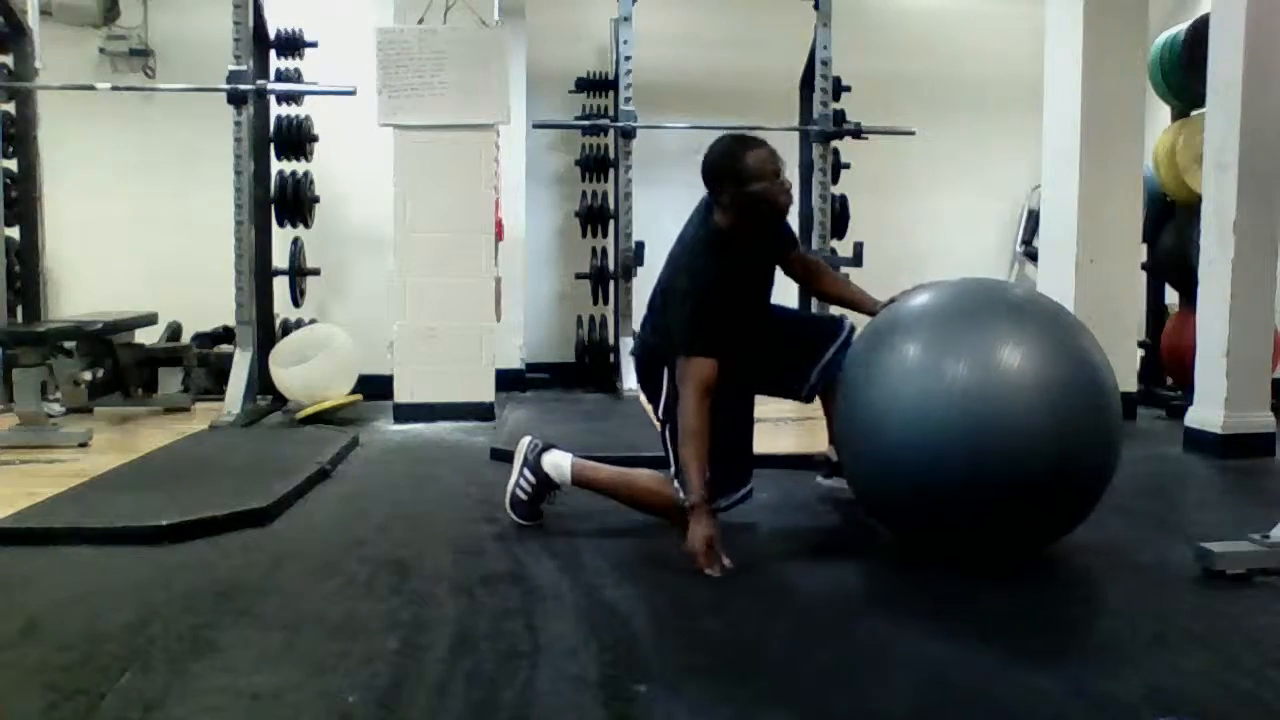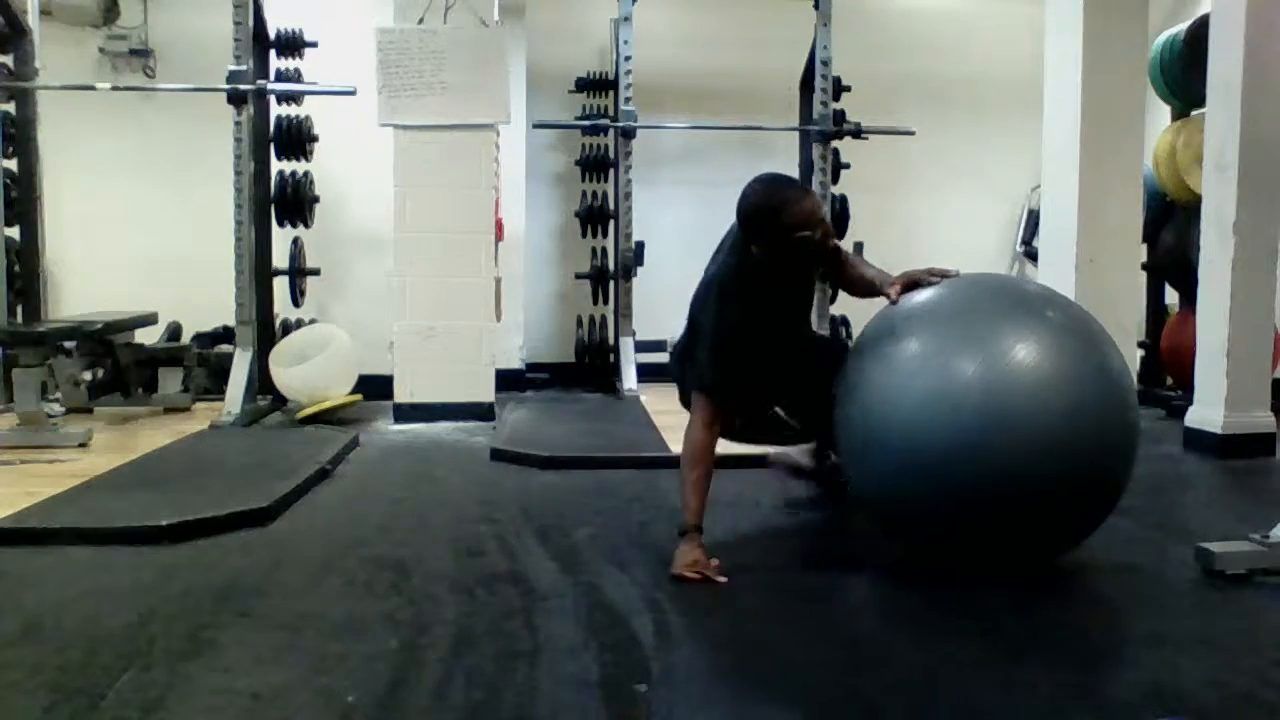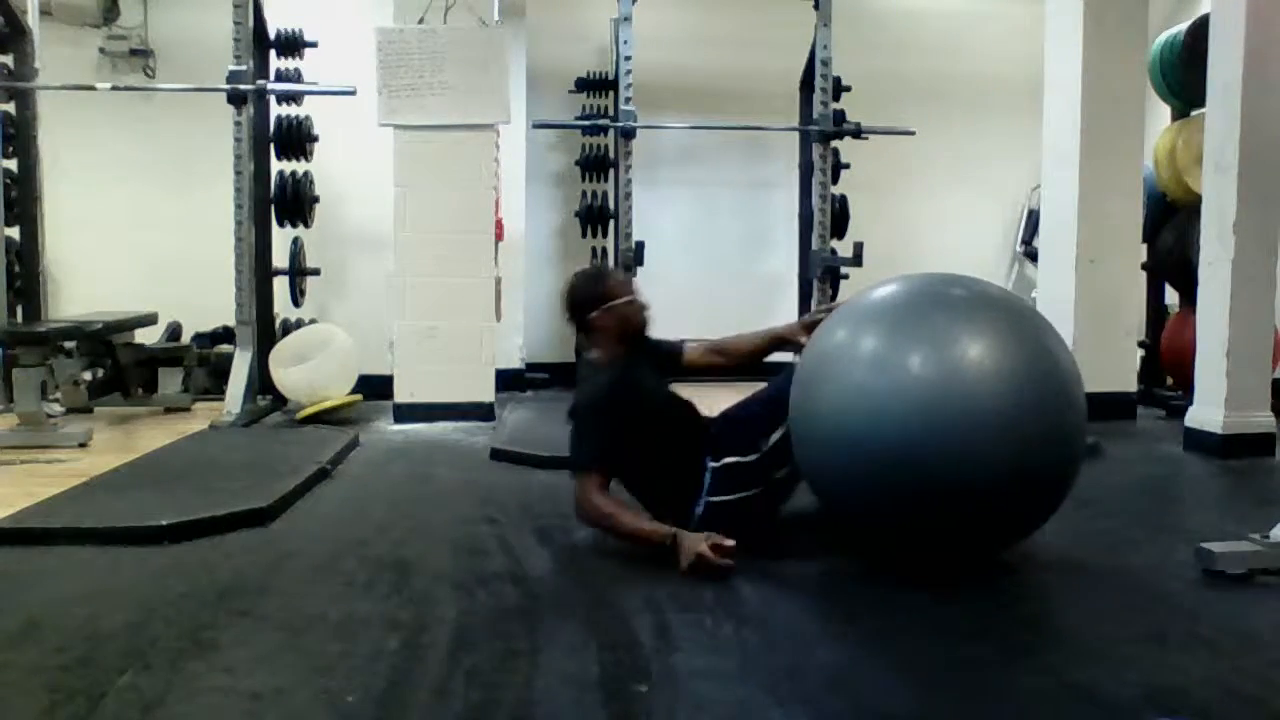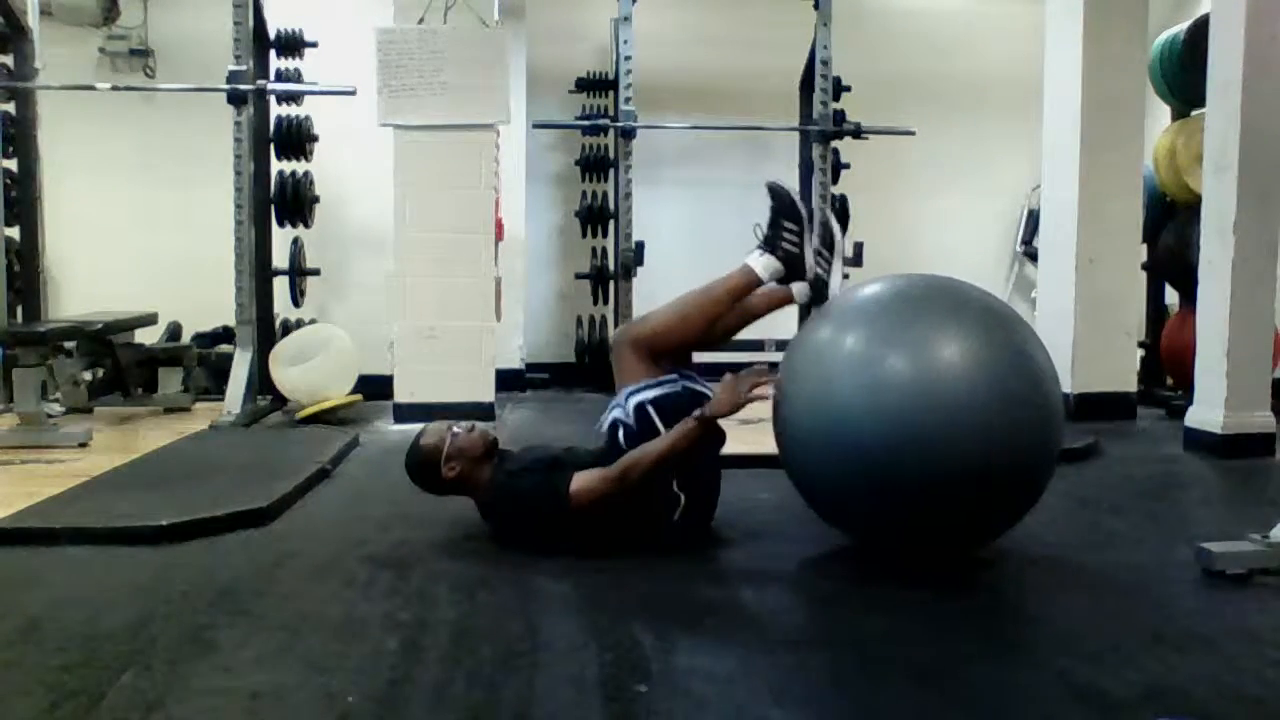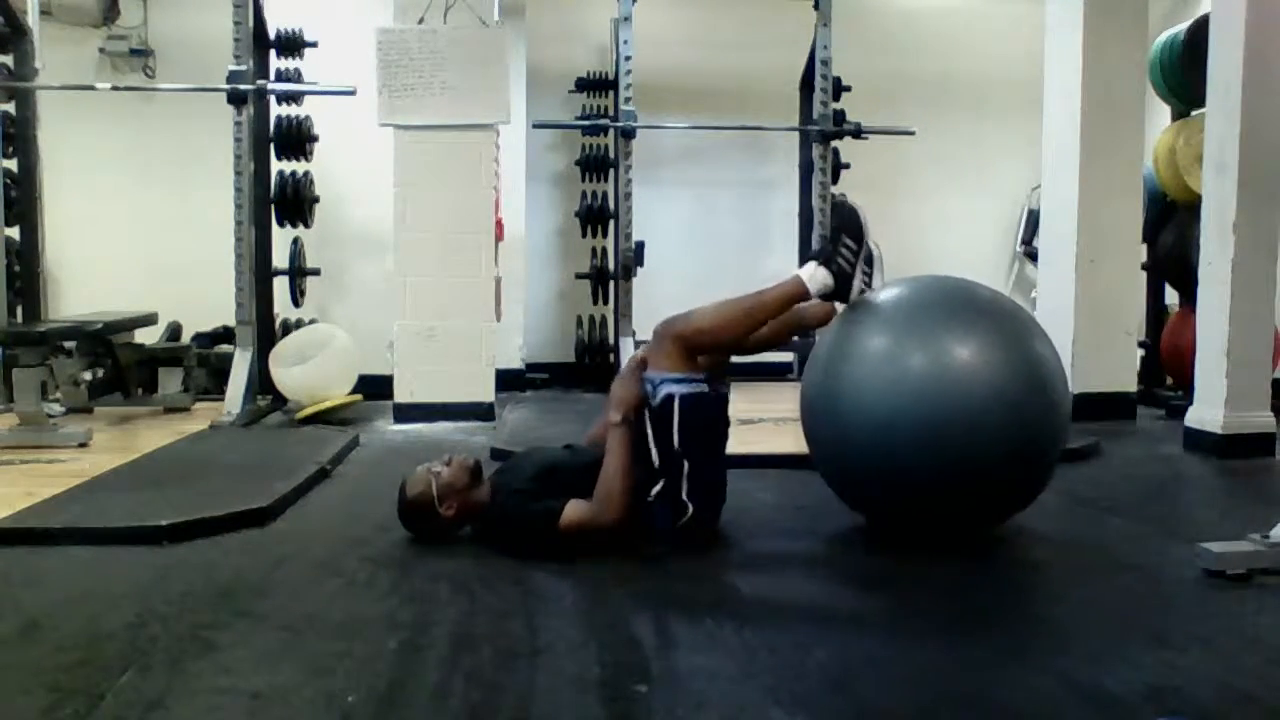
dt=1s
person 1, frame 1
left shoulder: (758, 215)
right shoulder: (699, 271)
left elbow: (804, 267)
right elbow: (695, 392)
left wrist: (878, 308)
right wrist: (699, 511)
right hip: (678, 361)
left knee: (837, 341)
right knee: (718, 494)
right ankle: (551, 463)
person 1, frame 2
left shoulder: (792, 229)
right shoulder: (731, 300)
left elbow: (840, 265)
right elbow: (705, 420)
left wrist: (883, 282)
right wrist: (690, 537)
right hip: (736, 390)
person 1, frame 3
left shoulder: (629, 353)
right shoulder: (598, 397)
left elbow: (713, 354)
right elbow: (590, 500)
left wrist: (789, 333)
right wrist: (677, 538)
right hip: (708, 498)
person 1, frame 4
left shoulder: (509, 472)
right shoulder: (511, 494)
right elbow: (616, 480)
right wrist: (706, 414)
left hip: (668, 486)
right hip: (673, 497)
left knee: (668, 333)
right knee: (630, 343)
left ankle: (804, 288)
right ankle: (769, 260)
person 1, frame 5
left shoulder: (509, 482)
right shoulder: (509, 515)
right elbow: (608, 514)
left wrist: (622, 390)
right wrist: (622, 414)
left hip: (673, 481)
right hip: (679, 500)
left knee: (711, 340)
right knee: (671, 336)
left ankle: (832, 302)
right ankle: (820, 278)
